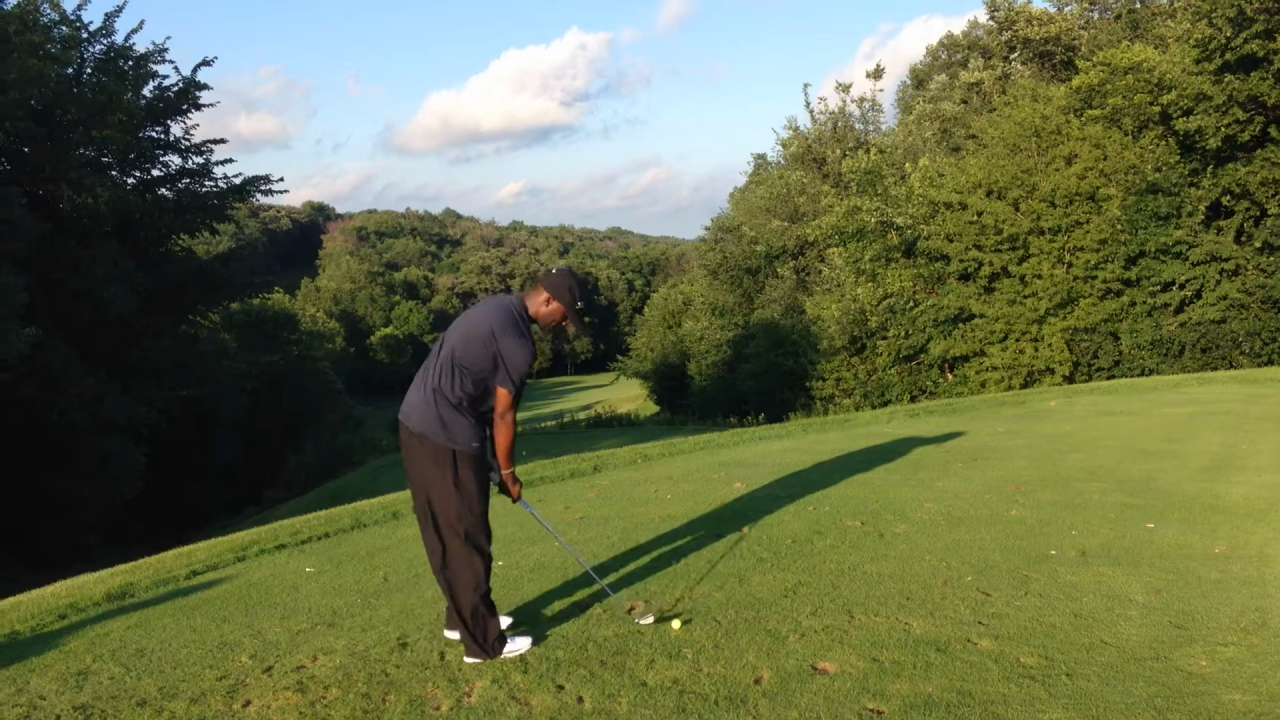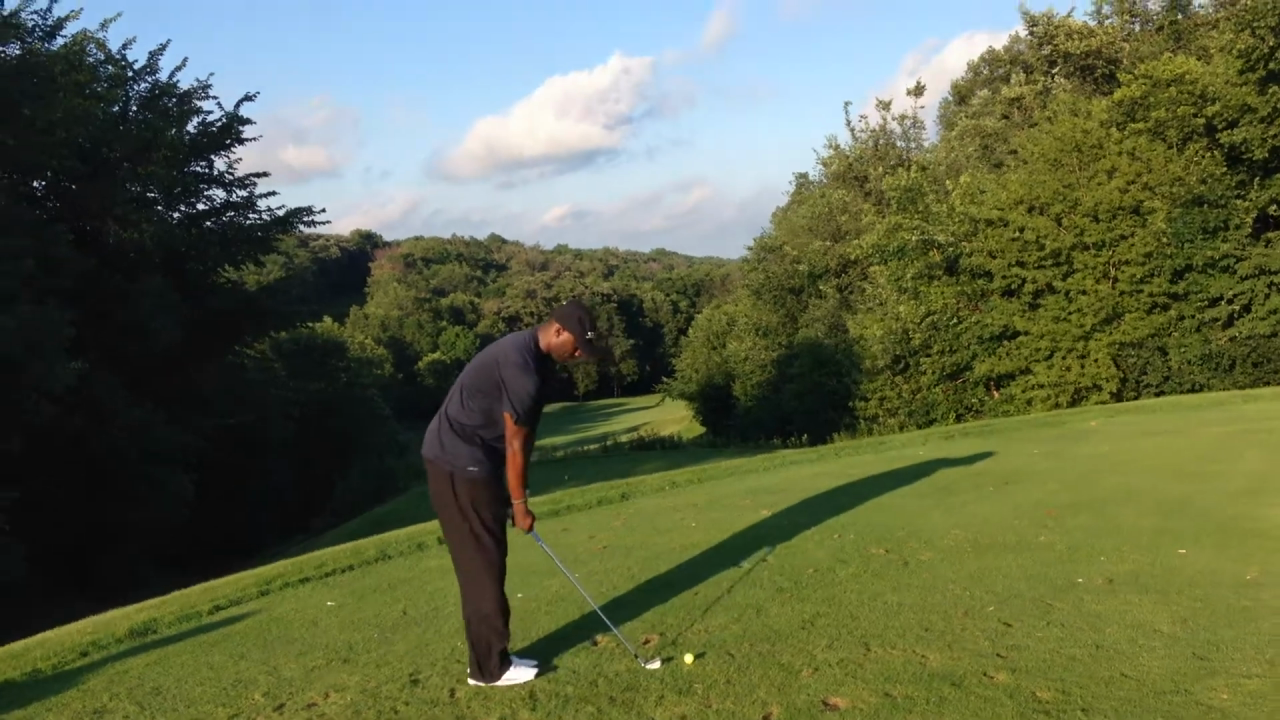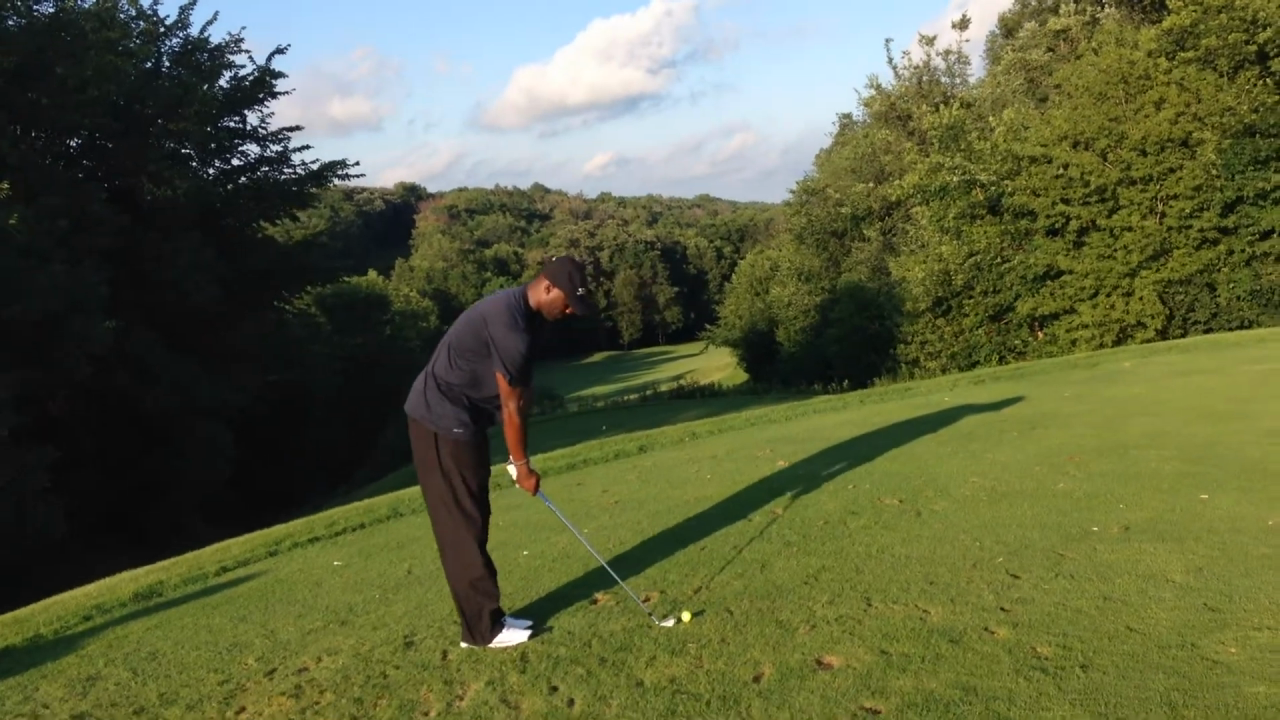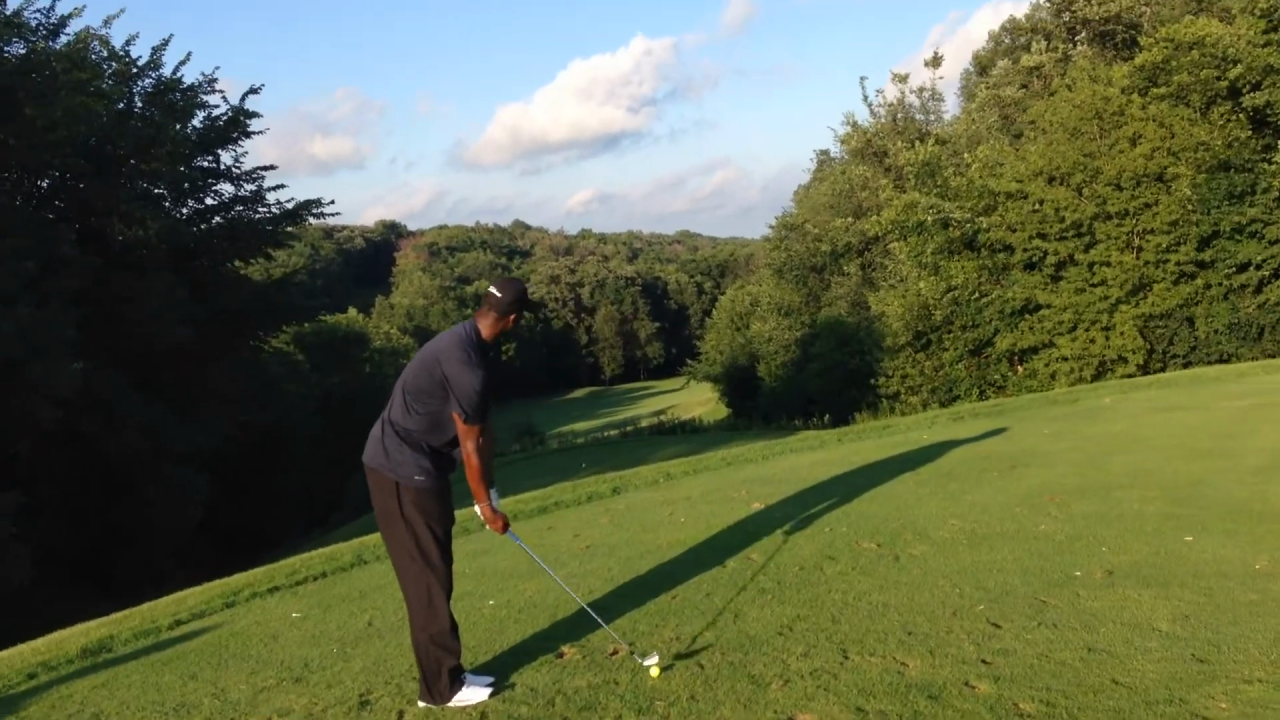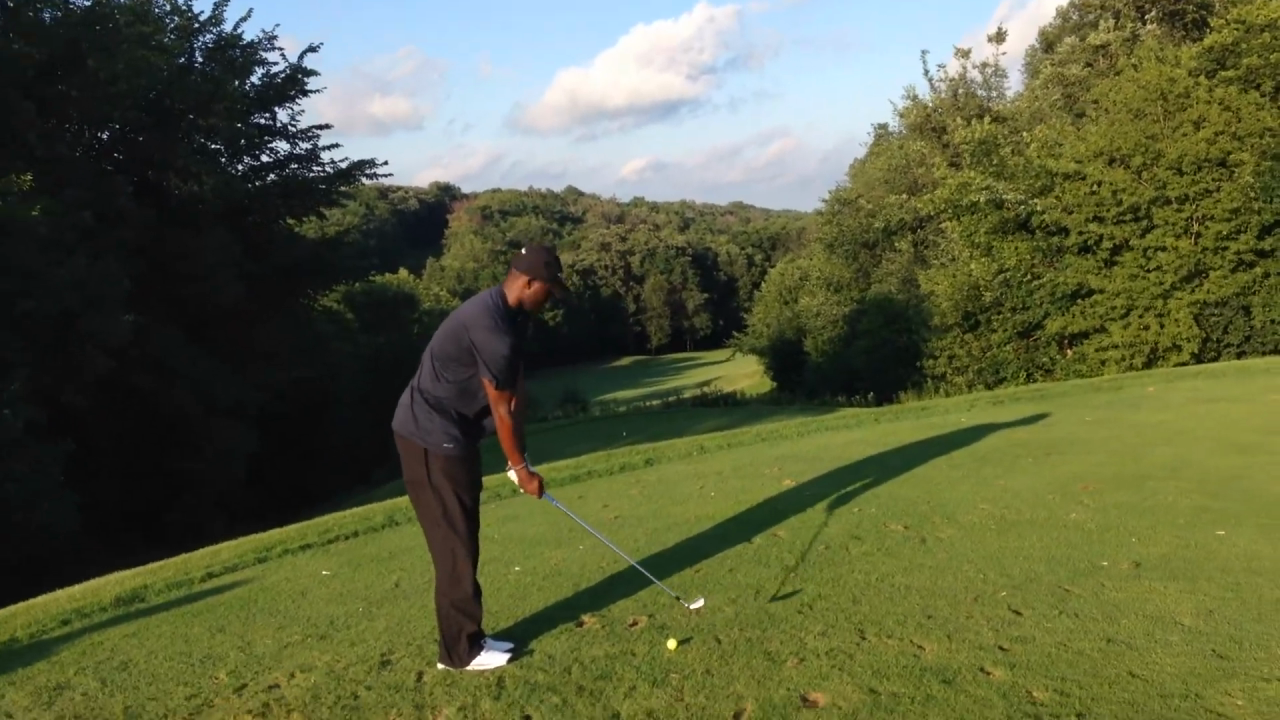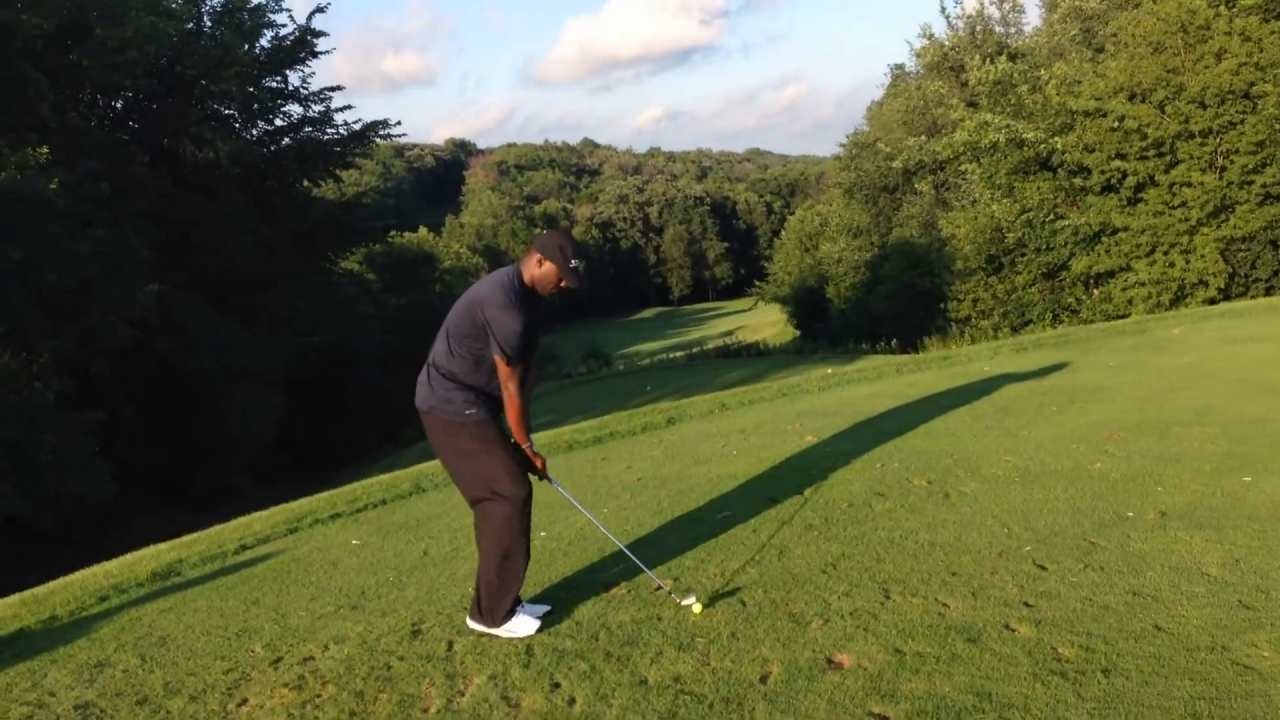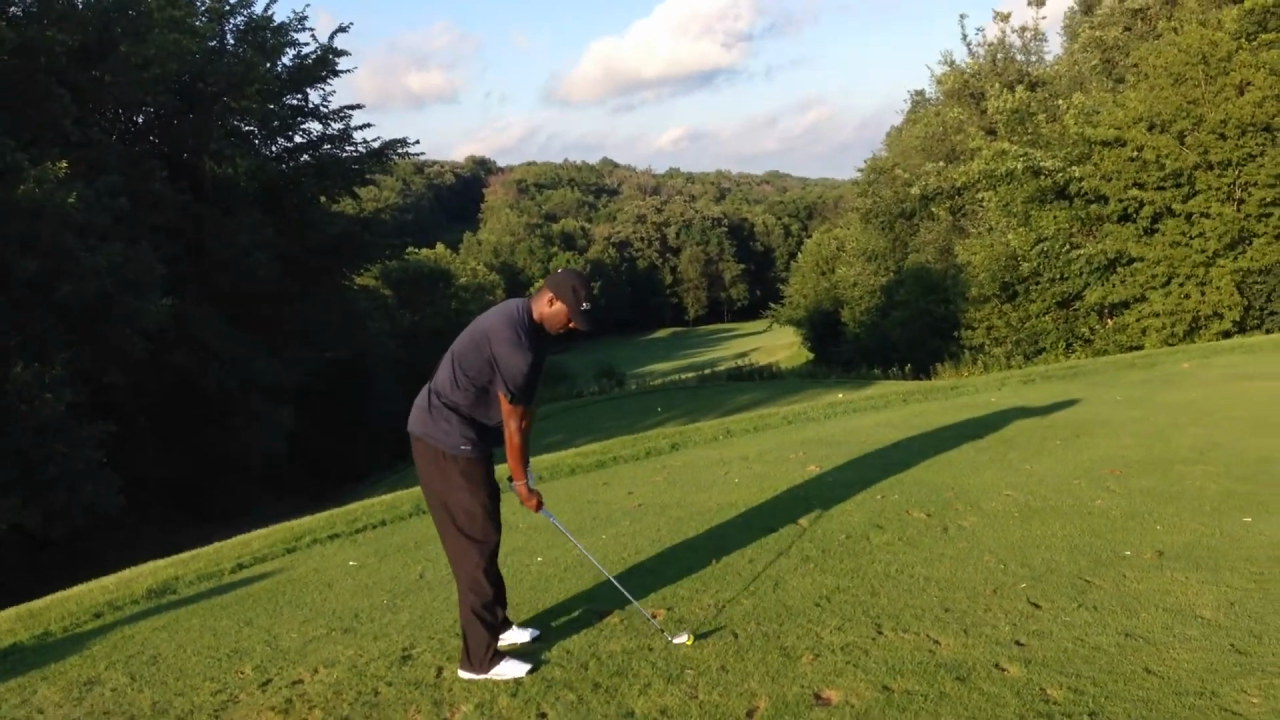
dt=0.7s
person 1, frame 1
left shoulder: (498, 306)
right shoulder: (517, 341)
right elbow: (503, 415)
left wrist: (494, 459)
right wrist: (508, 473)
left hip: (417, 422)
right hip: (446, 437)
left knee: (447, 534)
right knee: (466, 541)
left ankle: (462, 618)
right ankle: (484, 642)
person 1, frame 2
left shoulder: (530, 351)
right shoulder: (521, 368)
left elbow: (524, 435)
right elbow: (515, 444)
left wrist: (519, 493)
right wrist: (519, 503)
left hip: (473, 459)
right hip: (457, 462)
left knee: (487, 559)
right knee: (482, 563)
left ankle: (492, 655)
right ankle: (488, 666)
person 1, frame 3
left shoulder: (517, 307)
right shoulder: (510, 325)
left elbow: (520, 395)
right elbow: (511, 405)
left wrist: (520, 455)
right wrist: (522, 465)
left hip: (459, 419)
right hip: (442, 421)
left knee: (473, 522)
right knee: (462, 525)
left ankle: (488, 615)
right ankle: (482, 628)
person 1, frame 4
left shoulder: (467, 343)
right shoulder: (465, 362)
left elbow: (481, 430)
right elbow: (471, 444)
left wrist: (488, 494)
right wrist: (487, 506)
left hip: (414, 464)
right hip: (402, 470)
left knee: (435, 574)
right knee: (428, 578)
left ankle: (447, 673)
right ankle: (441, 686)
person 1, frame 5
left shoulder: (505, 314)
right shoulder: (492, 327)
left elbow: (514, 392)
right elbow: (501, 408)
left wrist: (520, 458)
right wrist: (521, 468)
left hip: (450, 433)
right hip: (432, 436)
left knee: (463, 539)
right knee: (455, 542)
left ankle: (469, 635)
right ankle: (460, 650)
person 1, frame 6
left shoulder: (520, 291)
right shoulder: (506, 305)
left elbow: (524, 373)
right elbow: (511, 387)
left wrist: (524, 438)
right wrist: (526, 447)
left hip: (470, 403)
right hip: (452, 406)
left knee: (497, 498)
right knee: (512, 493)
left ankle: (503, 601)
right ankle: (491, 610)
person 1, frame 7
left shoulder: (523, 320)
right shoulder: (515, 341)
left elbow: (523, 411)
right elbow: (512, 422)
left wrist: (524, 469)
right wrist: (521, 484)
left hip: (460, 433)
right hip: (446, 436)
left knee: (483, 535)
right knee: (475, 542)
left ankle: (496, 624)
right ankle: (480, 657)
